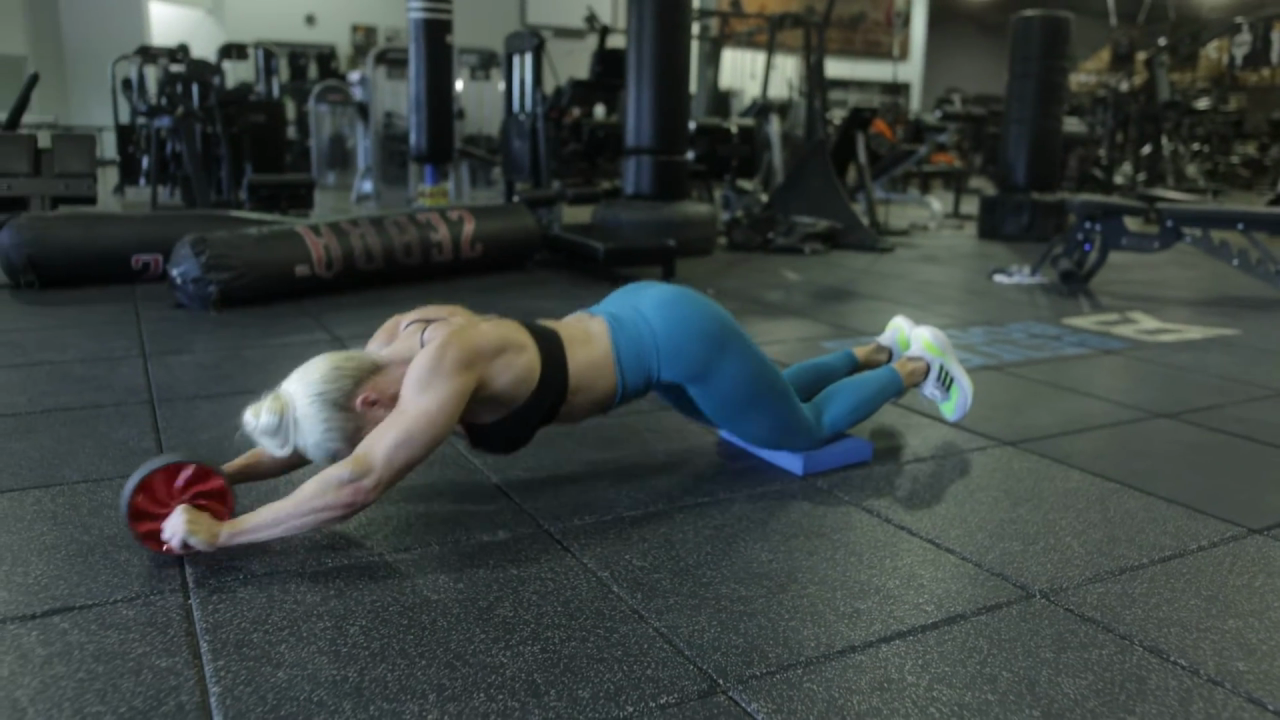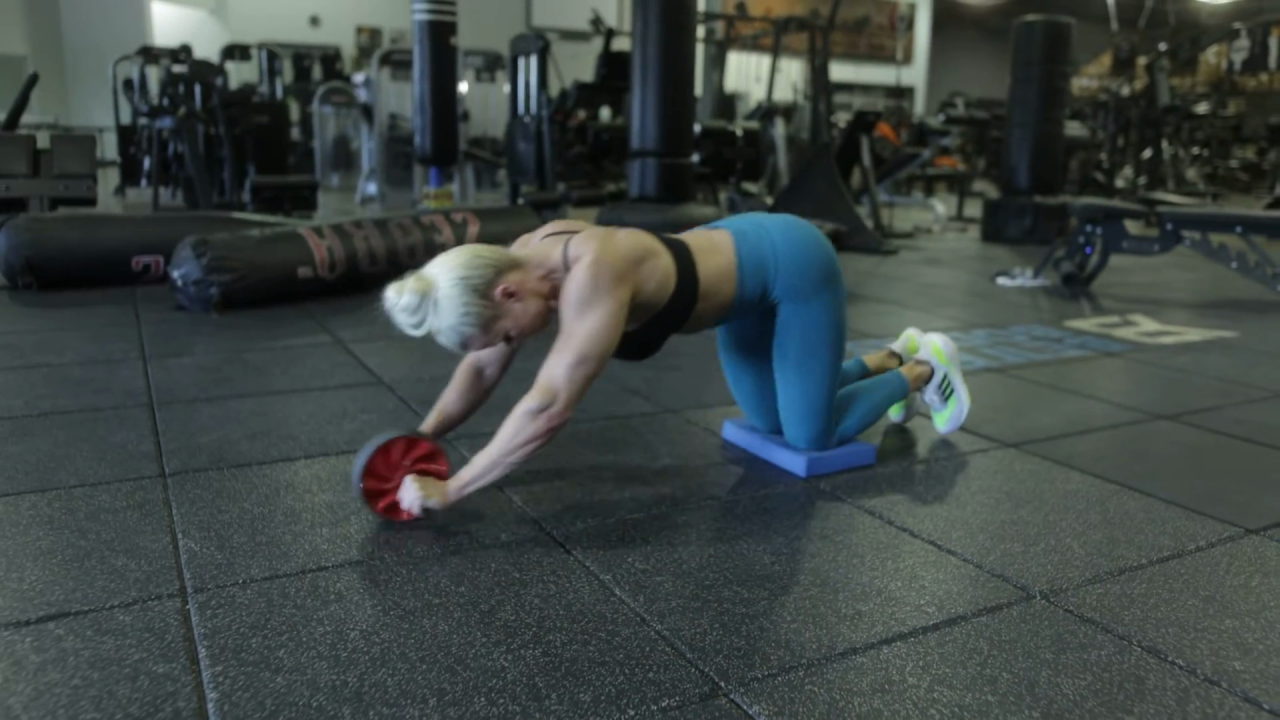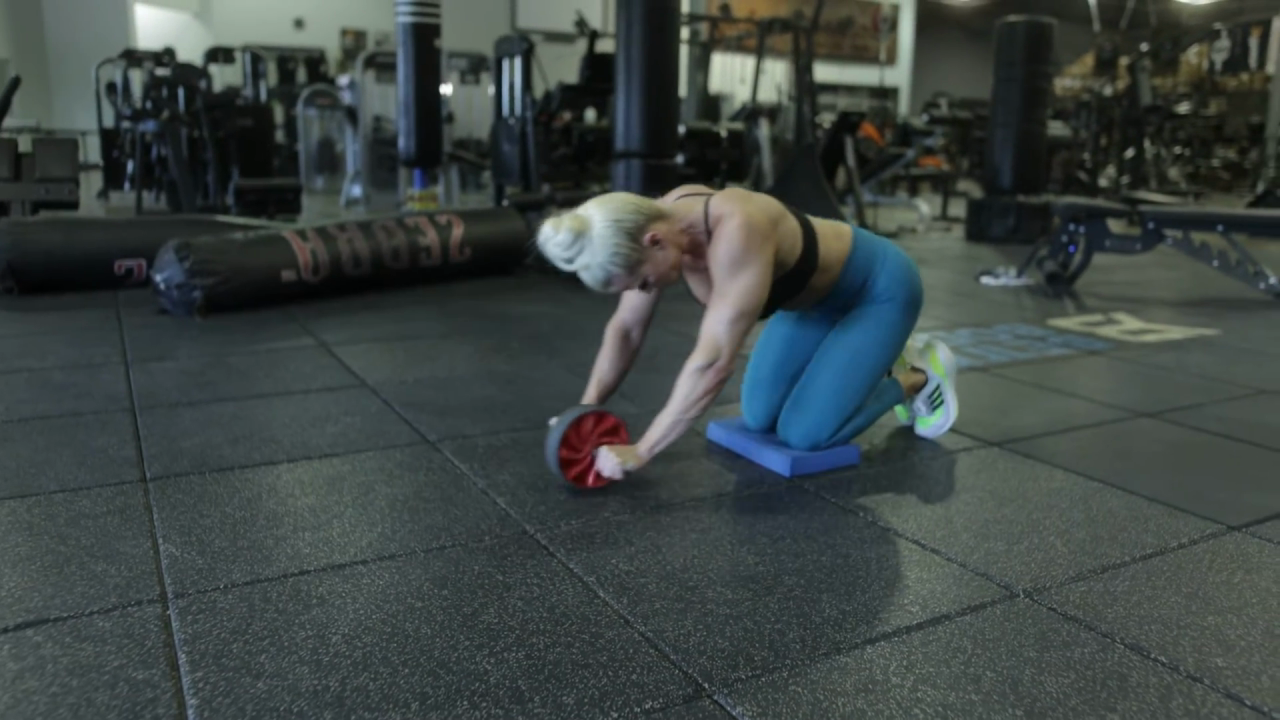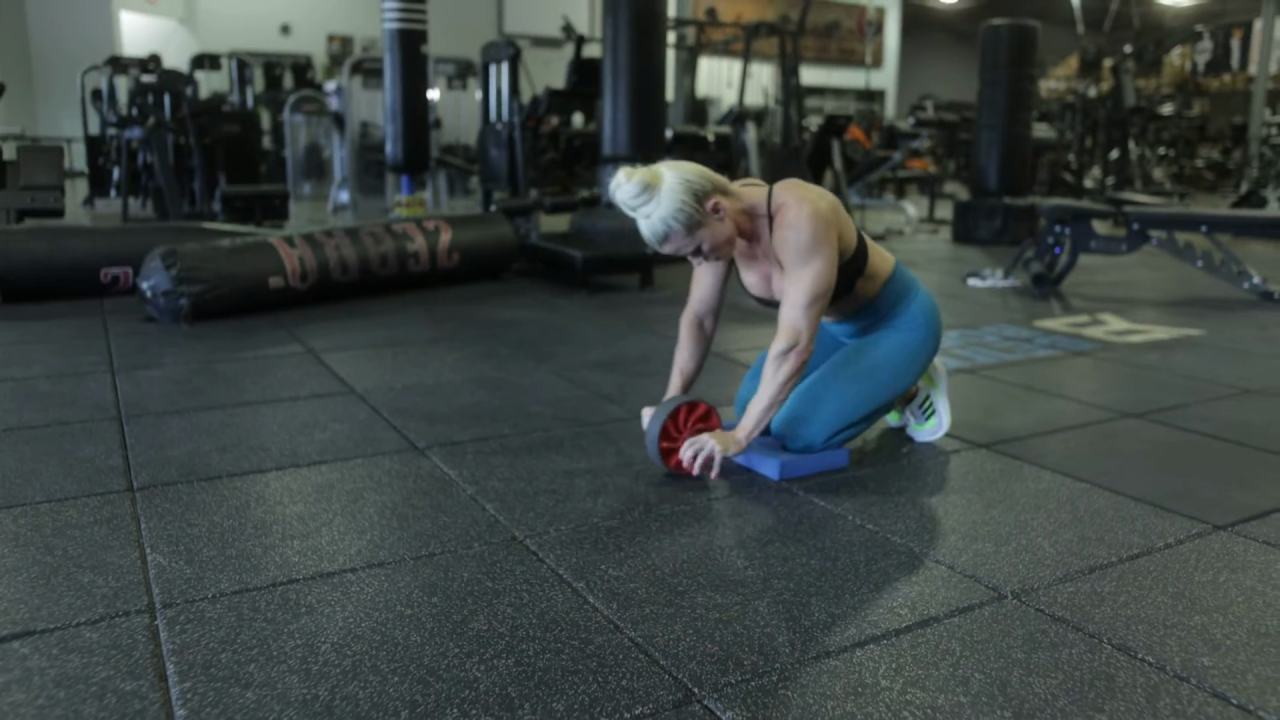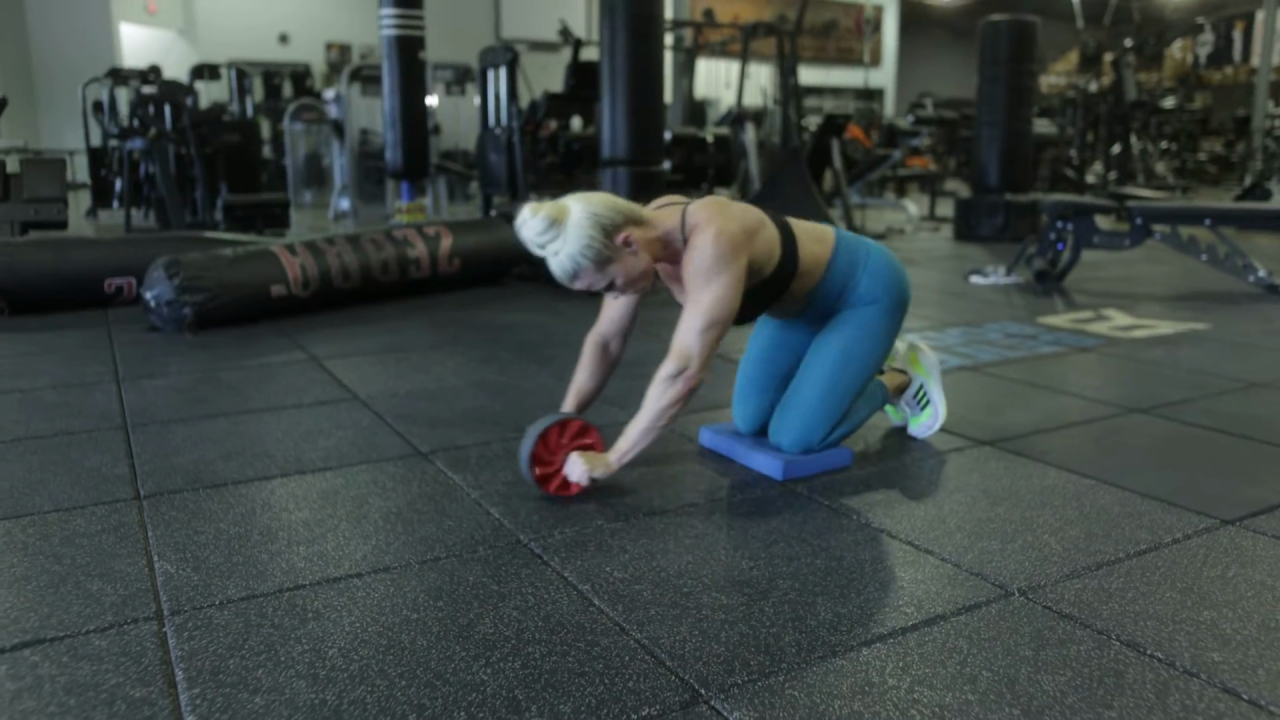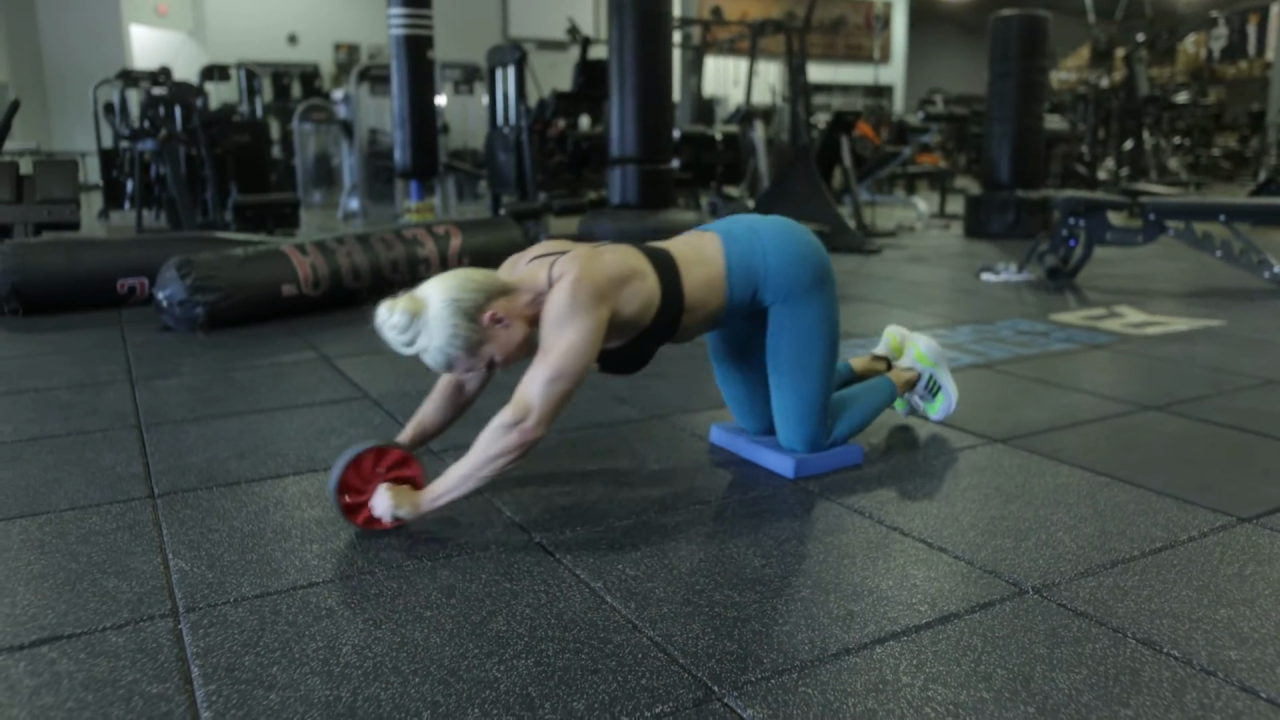
dt=0.5s
person 1, frame 1
left shoulder: (441, 364)
right shoulder: (396, 341)
left elbow: (354, 485)
right elbow: (314, 425)
left wrist: (219, 533)
right wrist: (228, 470)
left hip: (676, 336)
right hip: (637, 319)
left knee: (804, 431)
right knee: (767, 400)
left ankle: (916, 366)
right ankle: (878, 349)
person 1, frame 2
left shoulder: (591, 274)
right shoulder: (520, 262)
left elbow: (546, 410)
right elbow: (479, 369)
left wrist: (449, 491)
right wrist: (421, 439)
left hip: (795, 267)
right hip: (745, 269)
left knee: (809, 437)
right knee: (769, 425)
left ankle: (922, 372)
right ankle: (891, 359)
person 1, frame 3
left shoulder: (737, 233)
right shoulder: (656, 224)
left elbow: (713, 363)
right elbow: (625, 330)
left wrist: (640, 451)
right wrist: (586, 410)
left hip: (879, 287)
right hip: (821, 293)
left knee: (804, 434)
right knee: (759, 421)
left ankle: (914, 379)
right ankle: (881, 361)
person 1, frame 4
left shoulder: (799, 218)
right shoulder: (721, 215)
left elbow: (794, 345)
right elbow: (698, 318)
left wrist: (738, 437)
right wrist: (671, 401)
left hip: (900, 322)
left knee: (797, 434)
right knee: (754, 410)
left ankle: (907, 390)
right ankle: (880, 381)
person 1, frame 5
left shoulder: (711, 241)
right shoulder: (639, 233)
left elbow: (684, 369)
right elbow: (605, 339)
left wrist: (611, 459)
right wrist: (564, 420)
left hip: (865, 291)
right hip: (805, 300)
left knee: (794, 439)
right knee: (749, 424)
left ankle: (898, 380)
right ankle: (872, 366)
person 1, frame 6
left shoulder: (574, 297)
right shoulder: (516, 280)
left elbow: (524, 426)
right elbow: (459, 384)
left wrist: (421, 499)
right wrist: (400, 447)
left hip: (782, 266)
right hip: (732, 256)
left knee: (806, 437)
right knee: (760, 422)
left ankle: (909, 374)
right ankle: (880, 358)
